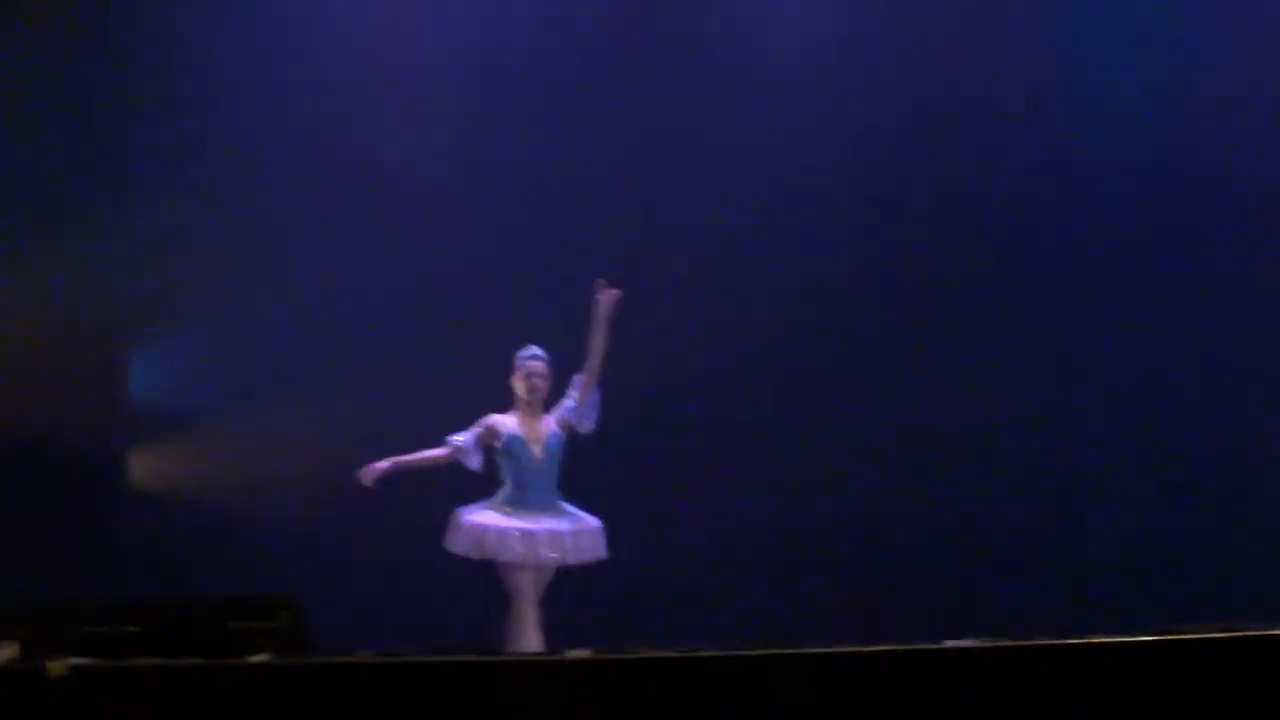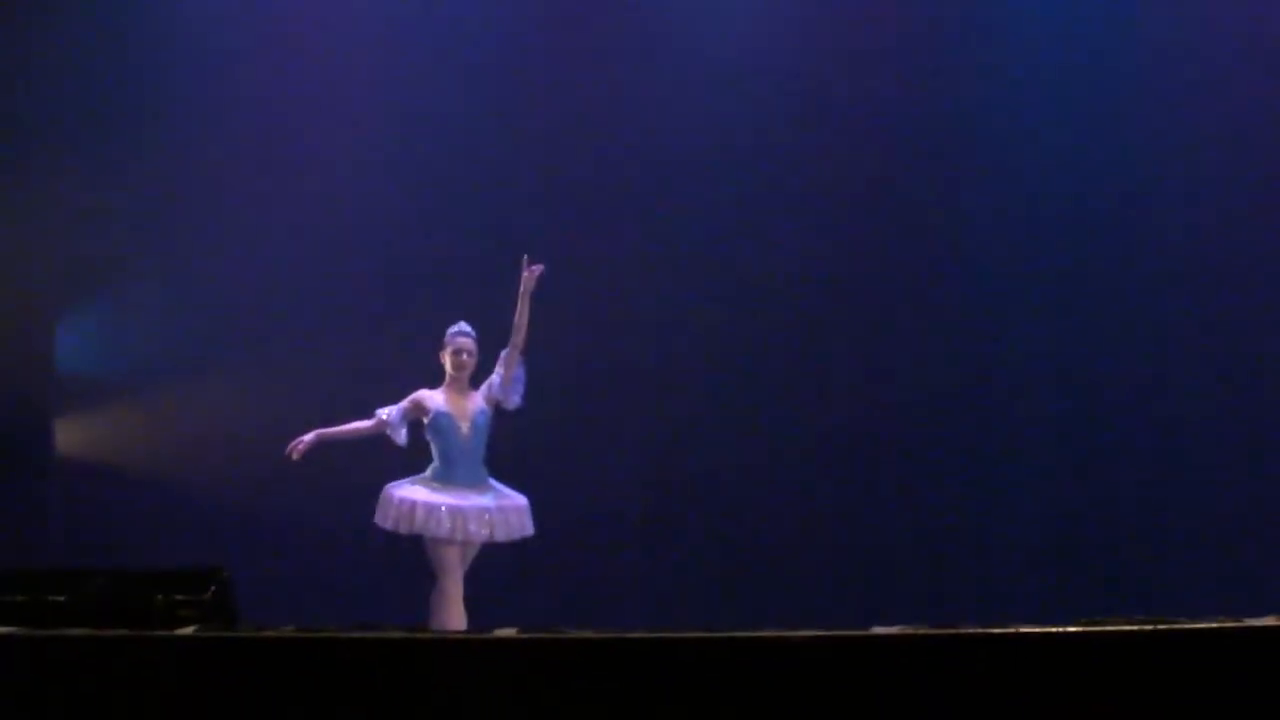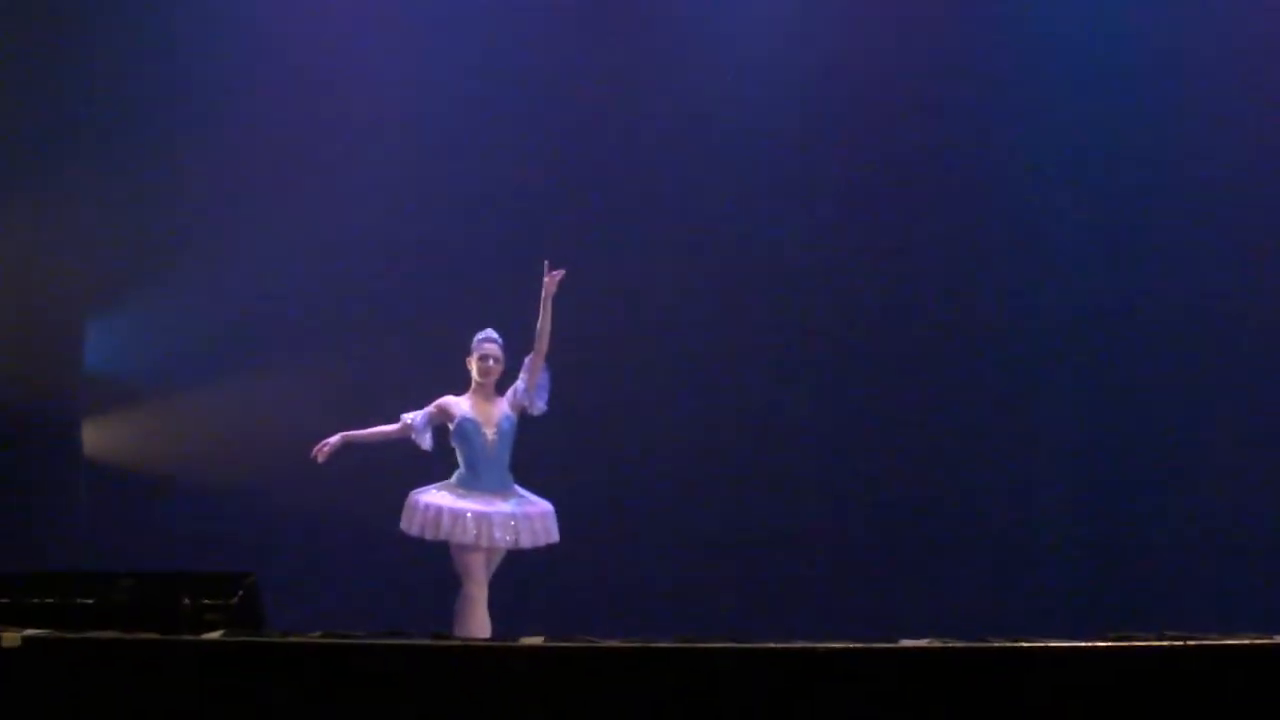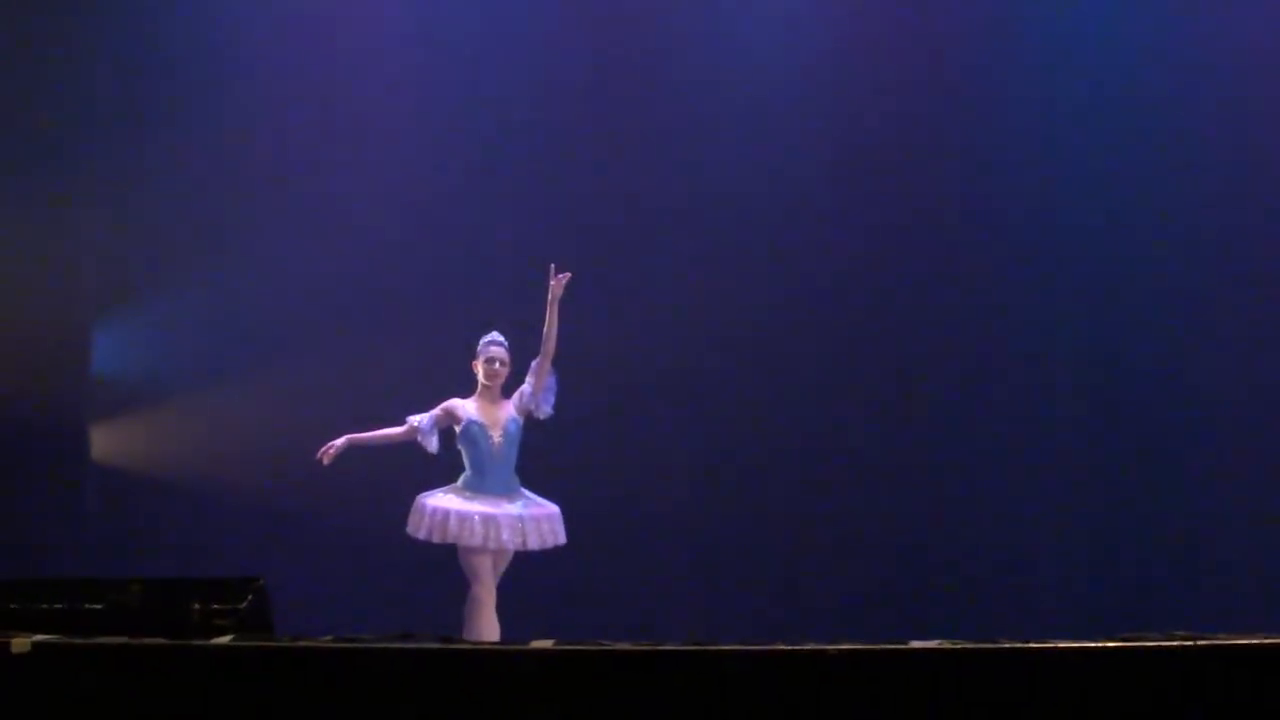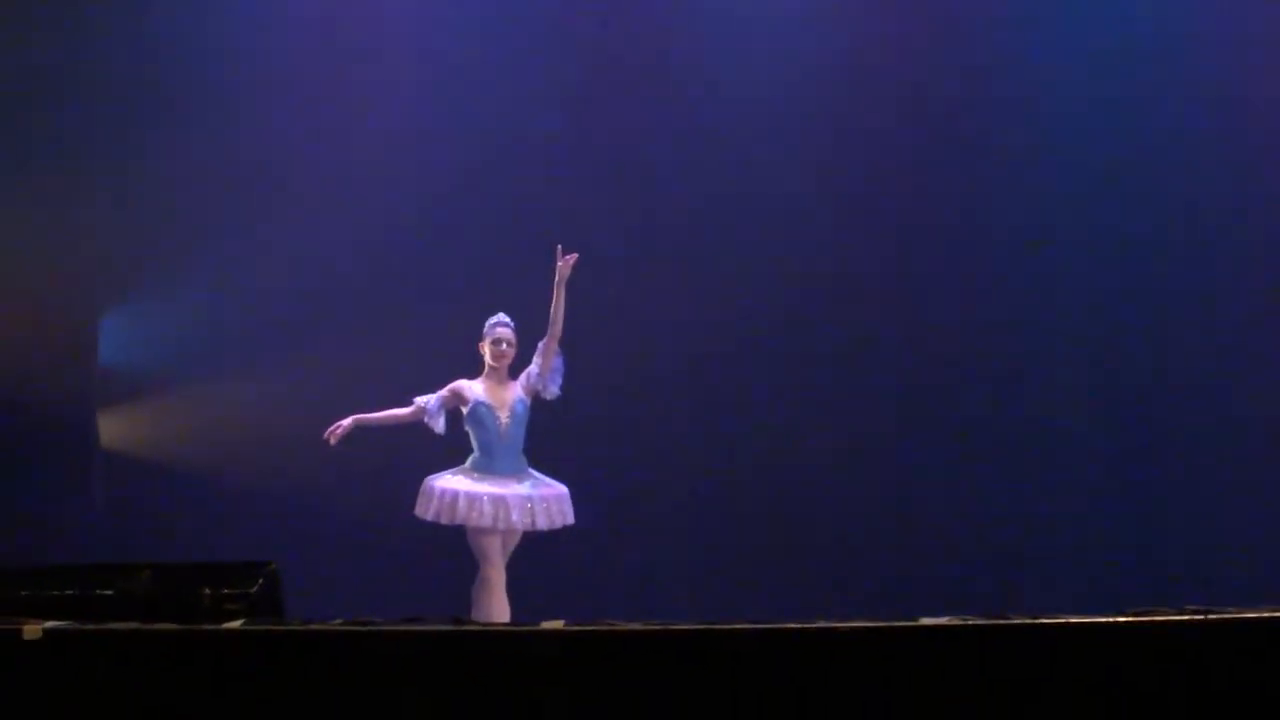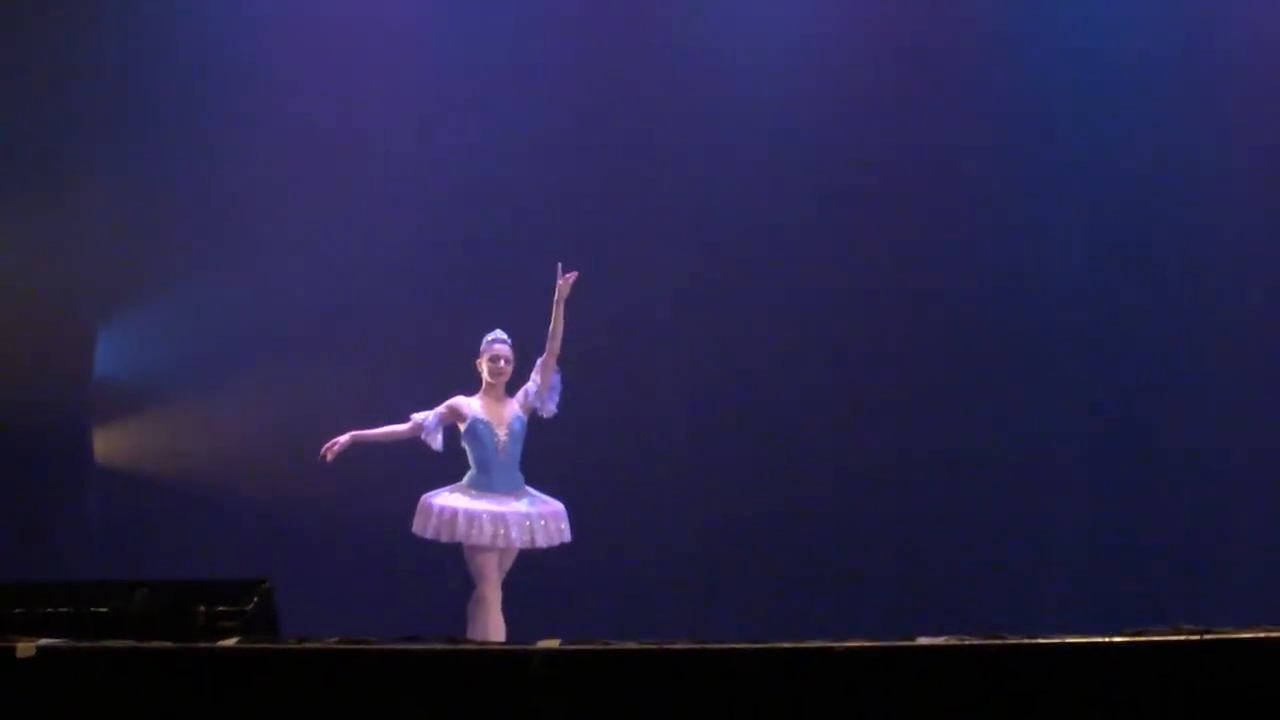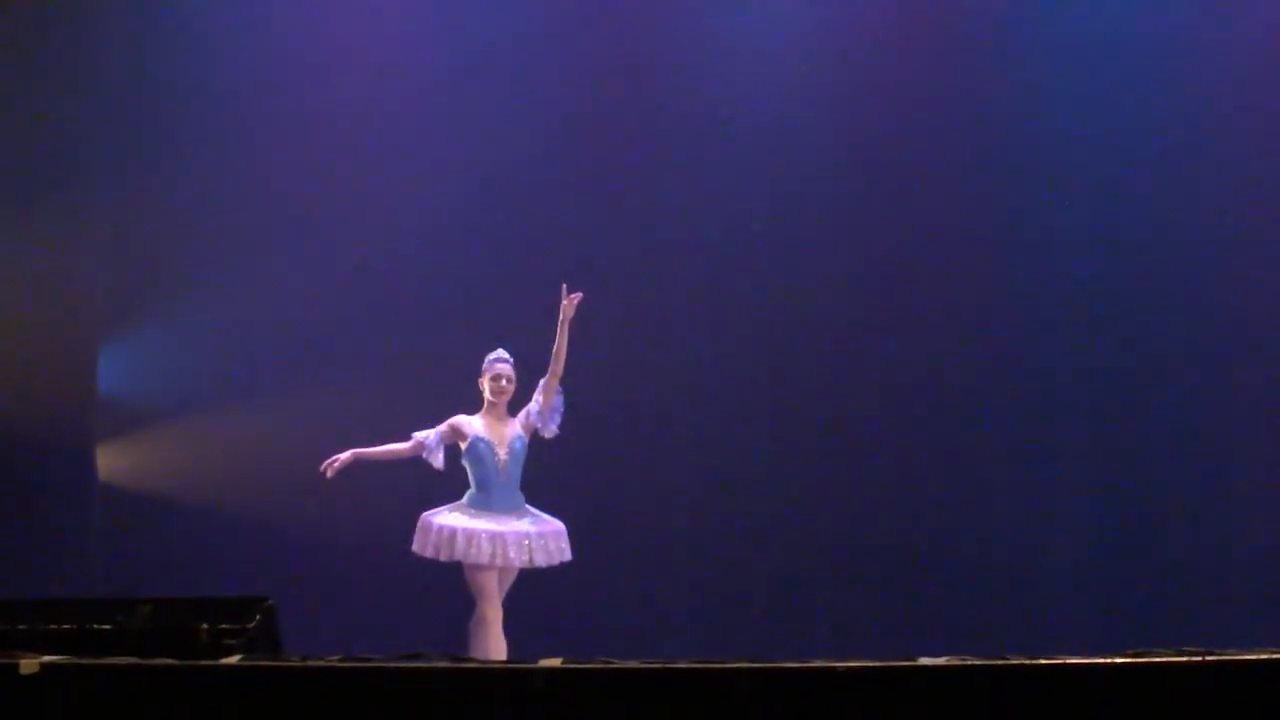
dt=0.4s
person 1, frame 1
left shoulder: (560, 420)
right shoulder: (496, 424)
left elbow: (591, 372)
right elbow: (446, 453)
left wrist: (602, 317)
right wrist: (391, 463)
left hip: (550, 522)
right hip: (511, 520)
left knee: (528, 605)
right knee: (524, 605)
person 1, frame 2
left shoulder: (486, 397)
right shoulder: (425, 400)
left elbow: (515, 348)
right elbow: (373, 425)
left wrist: (525, 293)
right wrist: (318, 435)
left hip: (477, 498)
right hip: (438, 495)
left knee: (451, 581)
right knee: (450, 582)
person 1, frame 3
left shoulder: (512, 403)
right shoulder: (451, 406)
left elbow: (539, 353)
right elbow: (398, 429)
left wrist: (546, 298)
right wrist: (344, 437)
left hip: (503, 504)
right hip: (464, 501)
left knee: (475, 588)
right knee: (475, 588)
person 1, frame 4
left shoulder: (518, 406)
right shoulder: (457, 409)
left elbow: (546, 355)
right elbow: (404, 431)
left wrist: (553, 301)
right wrist: (350, 439)
left hip: (509, 507)
right hip: (471, 505)
left knee: (483, 591)
right knee: (483, 592)
person 1, frame 5
left shoulder: (525, 386)
right shoulder: (464, 389)
left elbow: (553, 337)
right elbow: (411, 412)
left wrist: (560, 283)
right wrist: (357, 420)
left hip: (518, 487)
right hip: (479, 486)
left knee: (492, 572)
right knee: (493, 572)
person 1, frame 6
left shoulder: (522, 404)
right shoulder: (462, 406)
left elbow: (551, 355)
right elbow: (407, 429)
left wrist: (559, 301)
right wrist: (354, 436)
left hip: (514, 505)
right hip: (476, 503)
left knee: (487, 590)
right knee: (488, 591)
left ankle: (476, 641)
person 1, frame 7
left shoulder: (524, 424)
right shoulder: (463, 425)
left elbow: (554, 375)
right elbow: (408, 447)
left wrist: (564, 322)
right wrist: (354, 454)
left hip: (515, 524)
right hip: (476, 522)
left knee: (488, 609)
right knee: (490, 610)
left ankle: (480, 664)
